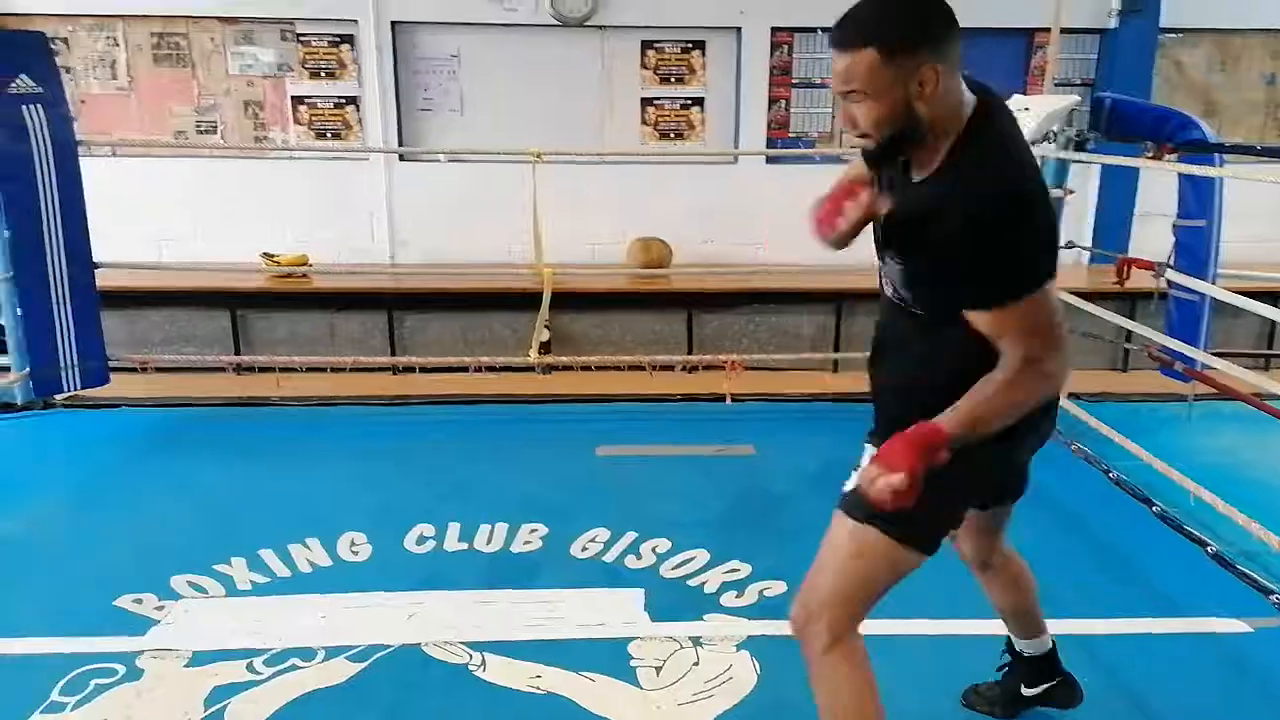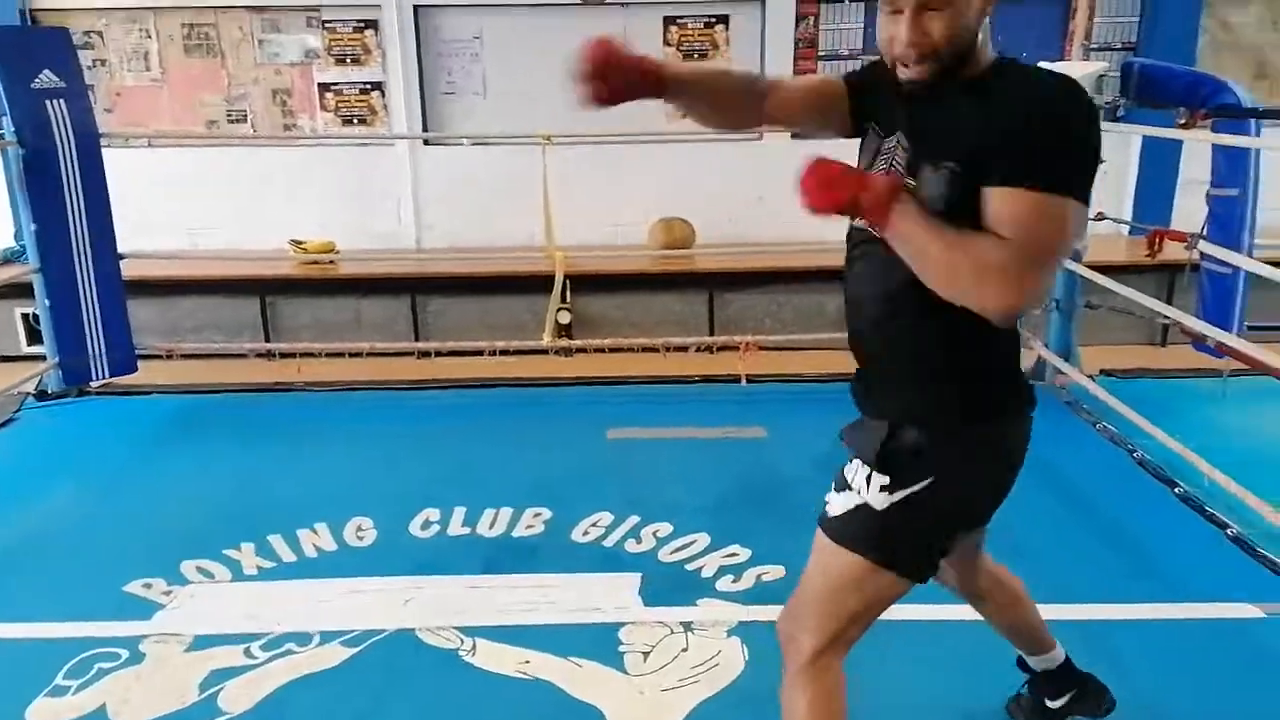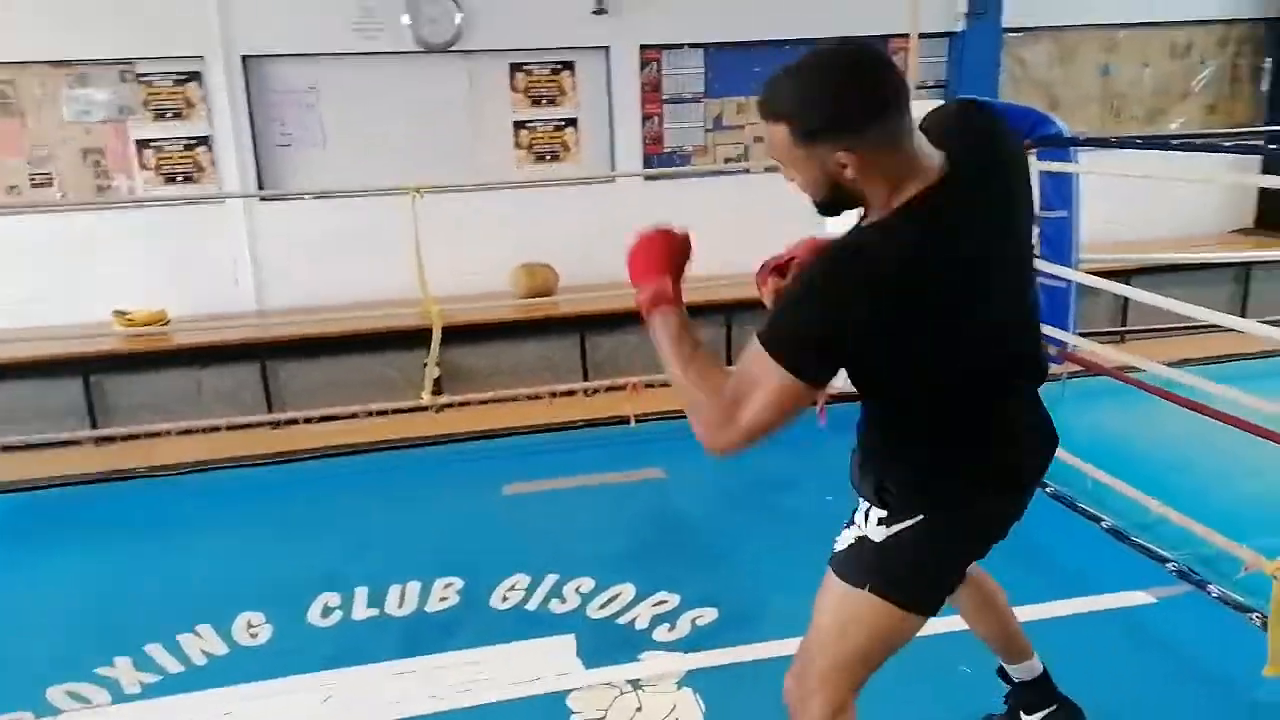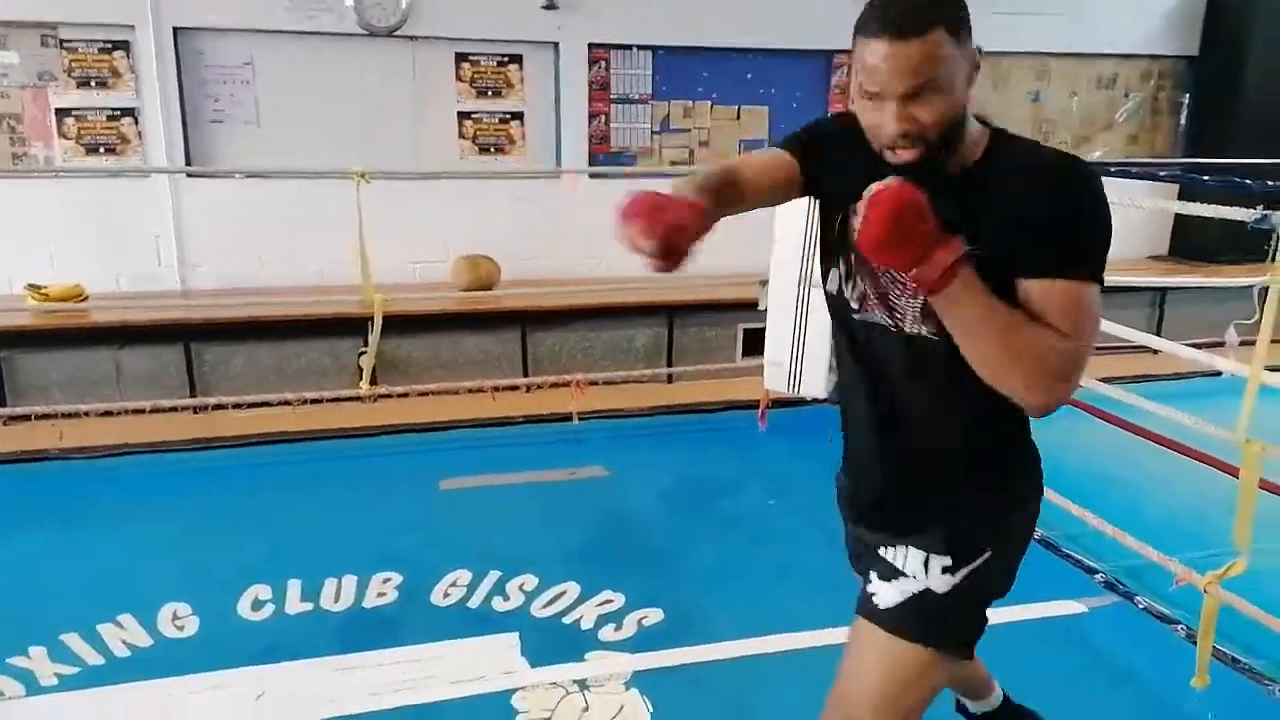
dt=1s
person 1, frame 1
left shoulder: (977, 203)
left elbow: (1037, 362)
right elbow: (838, 219)
left wrist: (930, 442)
right wrist: (843, 206)
left hip: (958, 426)
right hip: (972, 414)
left knee: (820, 623)
right knee: (977, 543)
person 1, frame 2
left shoulder: (1045, 108)
right shoulder: (893, 85)
left elbow: (1009, 289)
right elbow: (760, 101)
left wrist: (877, 199)
right wrist: (647, 72)
left hip: (947, 428)
right hip: (911, 412)
left knee: (810, 638)
right knee: (958, 560)
person 1, frame 3
left shoulder: (858, 277)
right shoulder: (968, 131)
left elbow: (726, 429)
left wrist: (657, 293)
left hip: (939, 490)
right knee: (942, 573)
person 1, frame 4
left shoulder: (1052, 190)
right shoulder: (843, 148)
left elbow: (1047, 381)
right elbow: (734, 179)
left wrist: (937, 264)
right wrist: (673, 212)
left hip: (964, 511)
right hip: (874, 486)
right knee: (918, 639)
